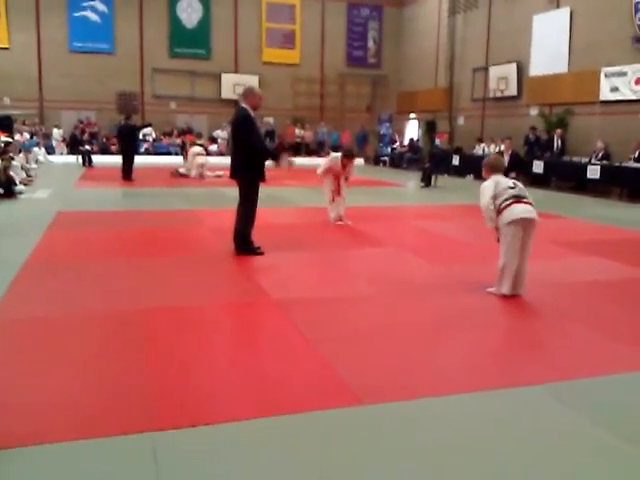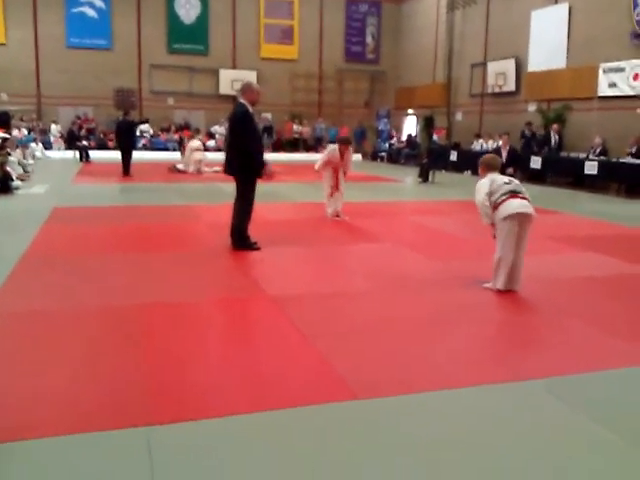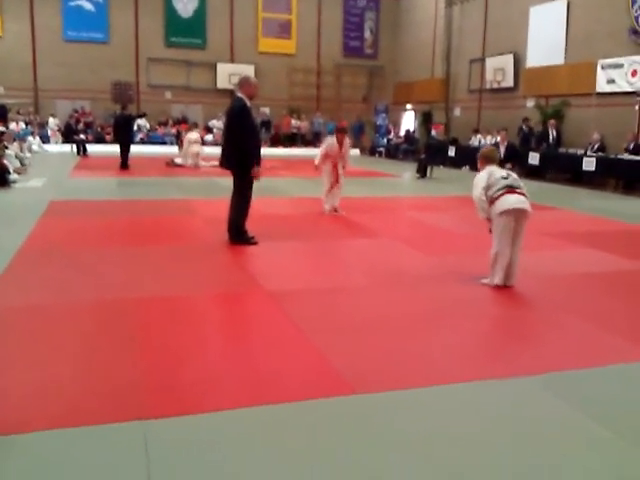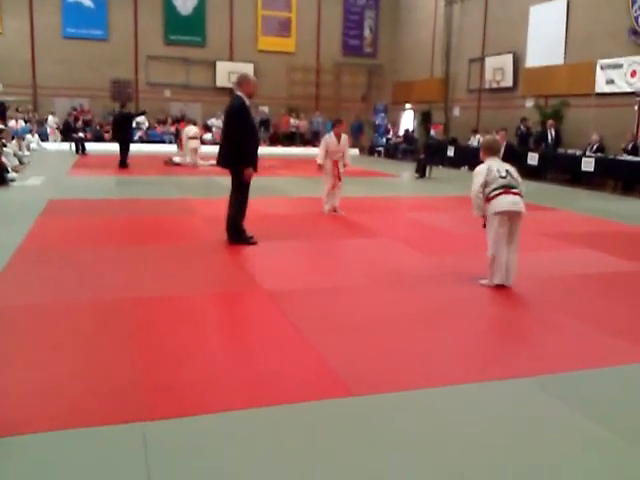
dt=0.1s
person 1, frame 1
left shoulder: (243, 115)
right shoulder: (244, 116)
left elbow: (254, 142)
right elbow: (255, 143)
left wrist: (274, 156)
right wrist: (277, 157)
left hip: (245, 168)
right hip: (248, 170)
left knee: (246, 205)
right knee: (248, 205)
left ankle: (242, 242)
right ankle: (243, 244)
person 1, frame 2
left shoulder: (240, 111)
right shoulder: (243, 113)
right elbow: (249, 143)
left wrist: (260, 164)
right wrist: (263, 166)
left hip: (243, 165)
right hip: (245, 166)
left knee: (242, 200)
right knee: (244, 201)
left ankle: (238, 237)
right ankle: (240, 239)
person 1, frame 3
left shoulder: (238, 105)
right shoulder: (241, 107)
right elbow: (244, 138)
left wrist: (253, 162)
right wrist: (254, 164)
left hip: (238, 160)
right hip: (242, 162)
left knee: (240, 195)
right knee: (242, 196)
left ankle: (236, 231)
right ankle: (238, 234)
person 1, frame 4
left shoulder: (237, 103)
right shoulder: (240, 105)
right elbow: (242, 138)
left wrist: (247, 163)
right wrist: (247, 165)
left hip: (238, 158)
right hip: (240, 160)
left knee: (238, 194)
right knee: (240, 195)
left ankle: (234, 231)
right ankle: (236, 234)
person 2, frame 1
left shoulder: (488, 184)
right shoulder: (514, 181)
left elbow: (487, 205)
left wrist: (495, 226)
left hip: (511, 215)
right hip: (530, 213)
left knee: (508, 254)
right knee: (521, 255)
left ankle: (503, 289)
right ankle: (515, 288)
person 2, frame 2
left shoulder: (484, 182)
right shoulder: (511, 179)
left elbow: (482, 201)
left wrist: (492, 222)
left hip: (507, 210)
right hip: (526, 208)
left knee: (504, 249)
right knee: (518, 250)
left ankle: (499, 284)
right ankle: (511, 284)
person 2, frame 3
left shoulder: (482, 175)
right shoulder: (509, 173)
left elbow: (479, 196)
right elbow: (523, 190)
left wrist: (488, 217)
left hip: (504, 205)
right hip: (523, 204)
left knee: (500, 244)
right knee: (514, 246)
left ankle: (496, 279)
right ankle: (508, 279)
person 2, frame 4
left shoulder: (482, 168)
right shoulder: (509, 167)
left elbow: (477, 192)
right elbow: (519, 187)
left wrist: (482, 214)
left hip: (498, 205)
right hip: (517, 204)
left knee: (497, 243)
right knee: (511, 244)
left ankle: (495, 279)
right ankle: (506, 279)
